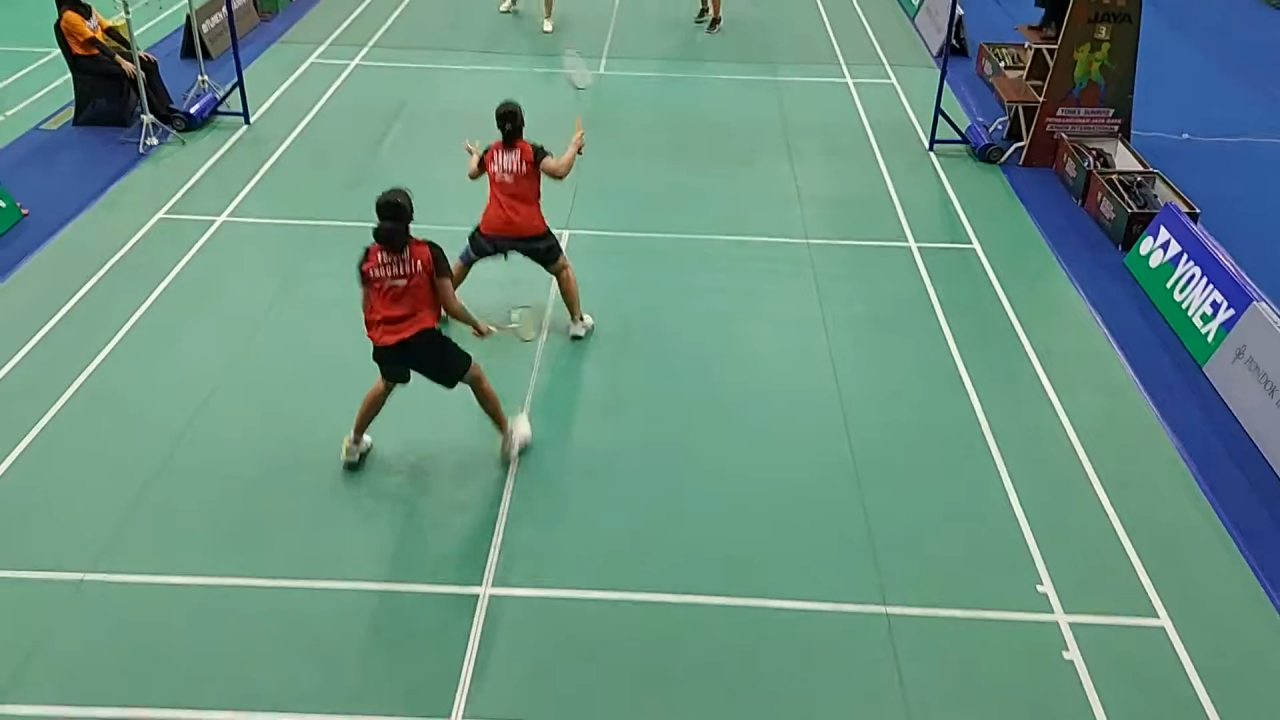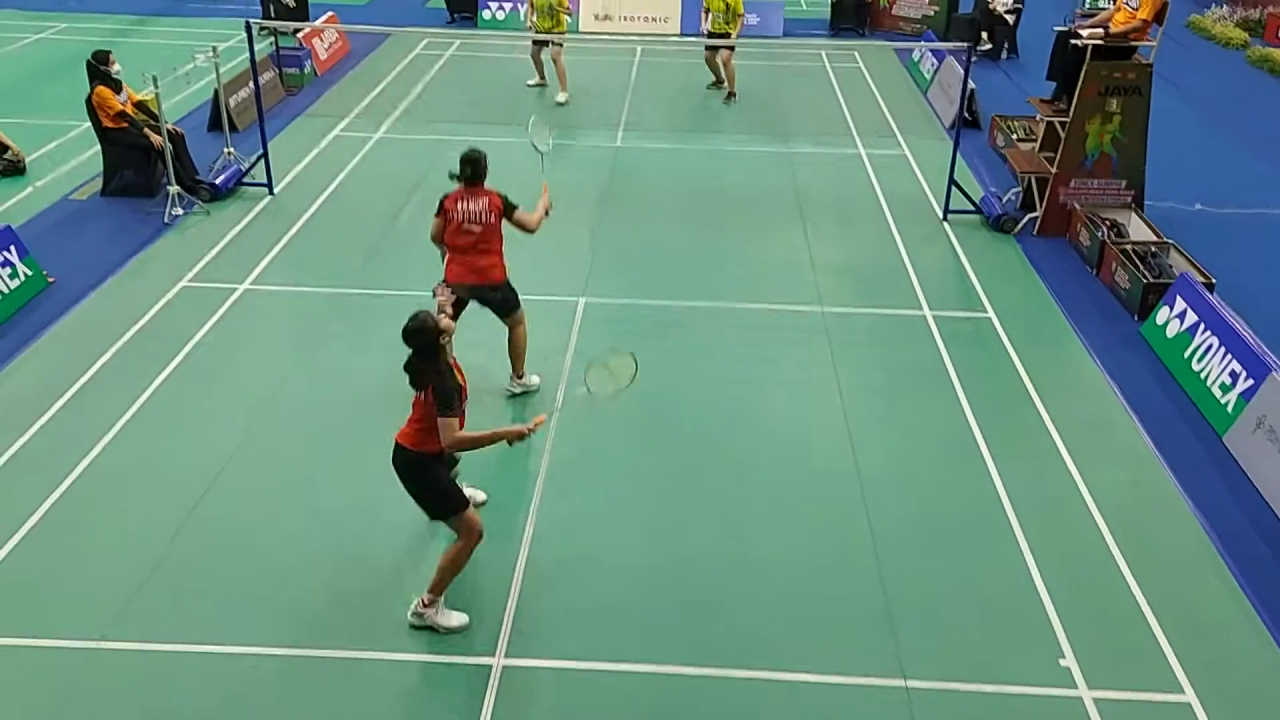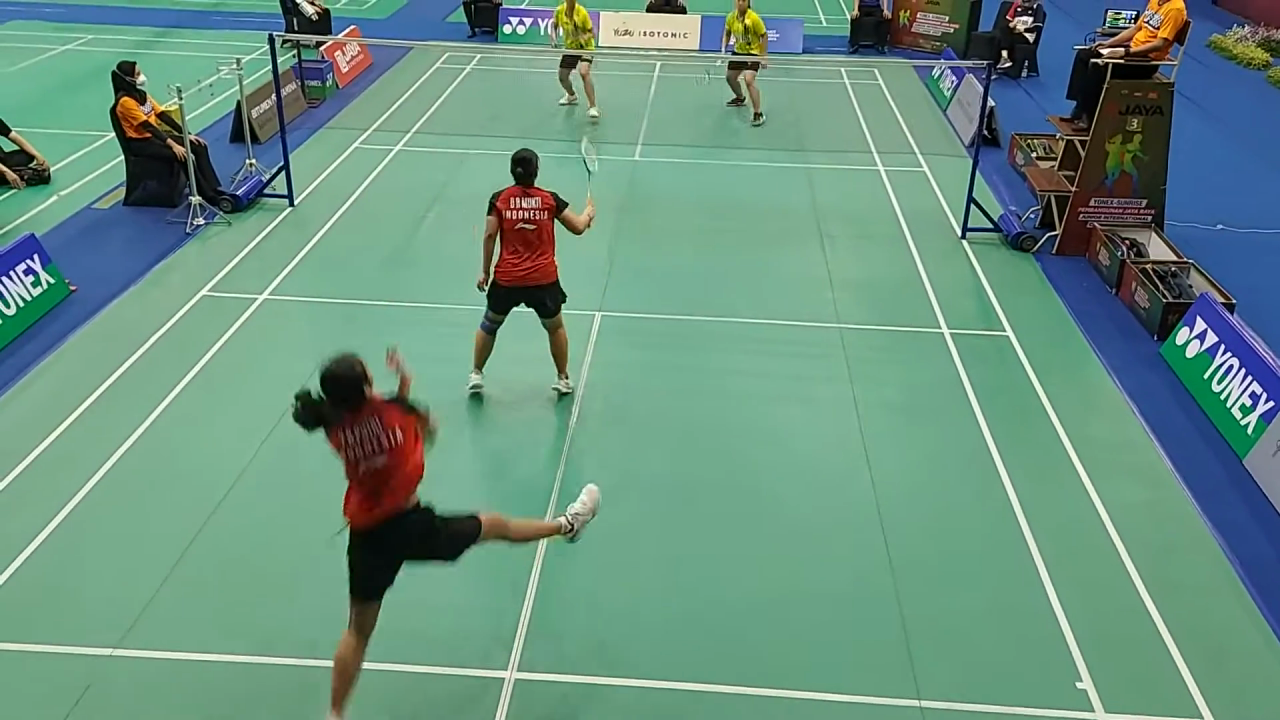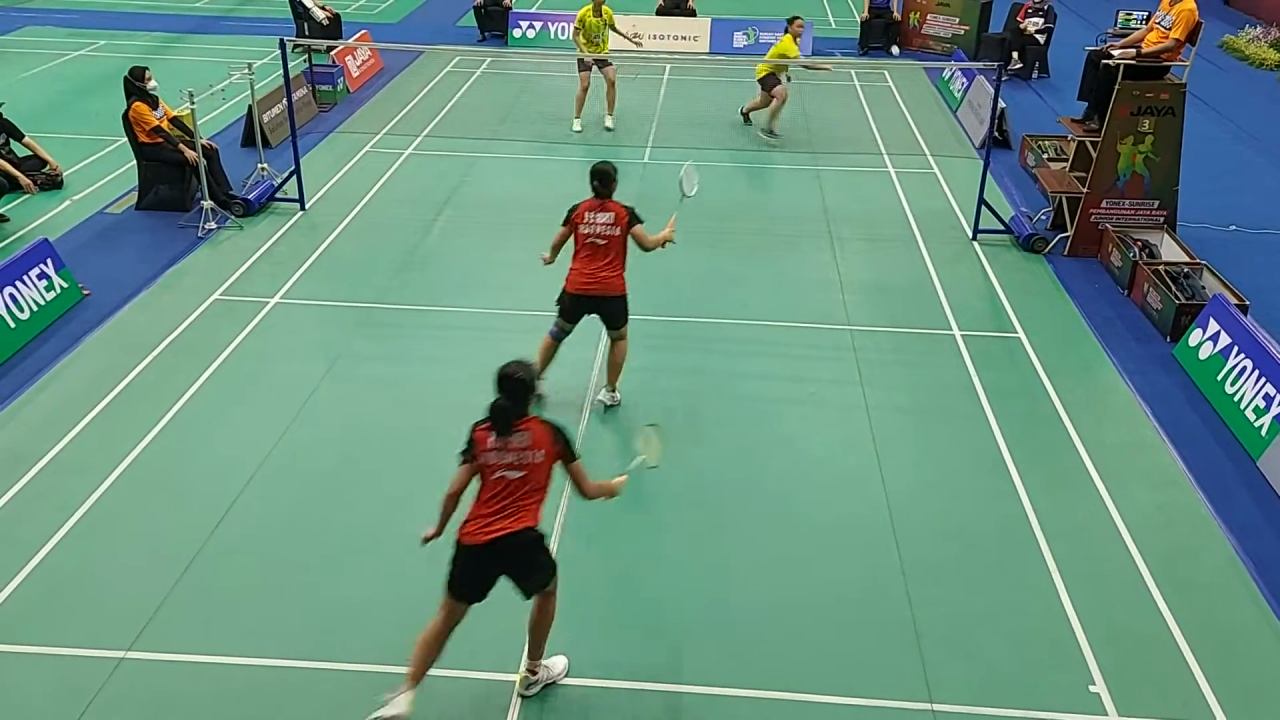
dt=0.5s
person 1, frame 1
left shoulder: (368, 257)
right shoulder: (430, 251)
left elbow: (368, 308)
right elbow: (450, 304)
right wrist: (477, 324)
left hip: (386, 346)
right hip: (423, 338)
left knee: (386, 383)
right knee: (476, 376)
left ankle: (353, 445)
right ankle: (509, 435)
person 1, frame 2
left shoulder: (430, 359)
right shoulder: (442, 382)
right elbow: (451, 441)
left wrist: (441, 308)
right wrist: (506, 433)
left hip: (414, 450)
right hip: (418, 462)
left knee: (450, 467)
right knee: (471, 532)
left ankle: (450, 494)
right ankle: (428, 607)
person 1, frame 3
left shoulder: (335, 429)
right shoulder: (391, 411)
right elbow: (429, 429)
right wrist: (404, 392)
left hip: (364, 537)
right hip: (406, 524)
left knee: (358, 628)
right knee: (492, 526)
right ankle: (567, 524)
person 1, frame 4
left shoulder: (481, 434)
right shoulder: (550, 434)
left elbow: (455, 491)
right elbow: (587, 490)
left wrist: (438, 528)
right wrist: (613, 487)
left hip: (476, 541)
right hip: (521, 540)
left knee: (447, 616)
right knee: (548, 590)
right ankle: (534, 672)
person 2, frame 1
left shoulder: (489, 151)
right shoulder: (531, 151)
left elbow: (473, 173)
right elbow: (559, 172)
left wrist: (472, 153)
right wrist: (574, 147)
left hip: (492, 230)
right hip: (529, 228)
left knee: (465, 260)
right knee: (562, 268)
right ankle: (578, 320)
person 2, frame 2
left shoulder: (448, 201)
right shoulder: (497, 201)
left elbow: (435, 236)
right elbow: (531, 225)
right wrist: (543, 205)
left hip: (457, 279)
right hip: (491, 279)
right knee: (517, 322)
right ankle: (518, 378)
person 2, frame 3
left shoulder: (499, 198)
right shoulder: (550, 199)
left elbow: (489, 236)
right elbow: (578, 228)
left wrist: (485, 272)
right wrist: (589, 213)
left hip: (507, 278)
right hip: (543, 279)
left knee: (489, 325)
right knee: (555, 327)
left ankle: (477, 374)
right ankle: (563, 379)
person 2, frame 4
left shoulder: (577, 211)
right shoulder: (624, 213)
left elbow: (557, 243)
right elbow: (647, 244)
left wrist: (550, 257)
right wrist: (665, 235)
left hip: (576, 288)
right hip: (612, 291)
left knee: (557, 333)
right knee: (618, 338)
left ankle: (535, 378)
right ankle: (610, 391)
